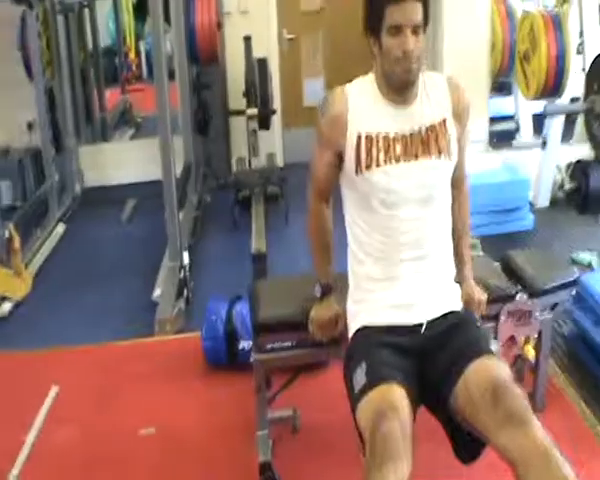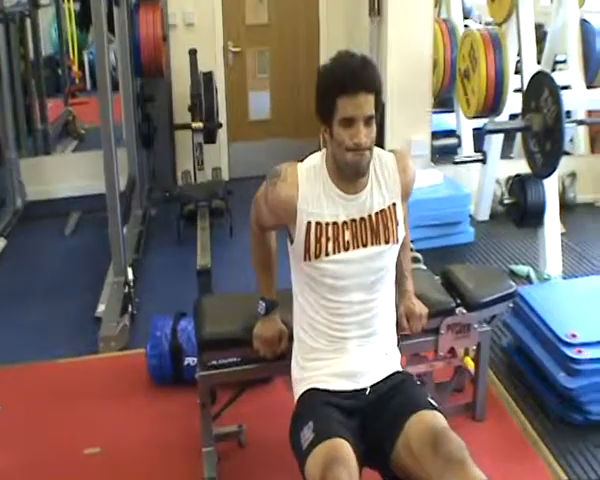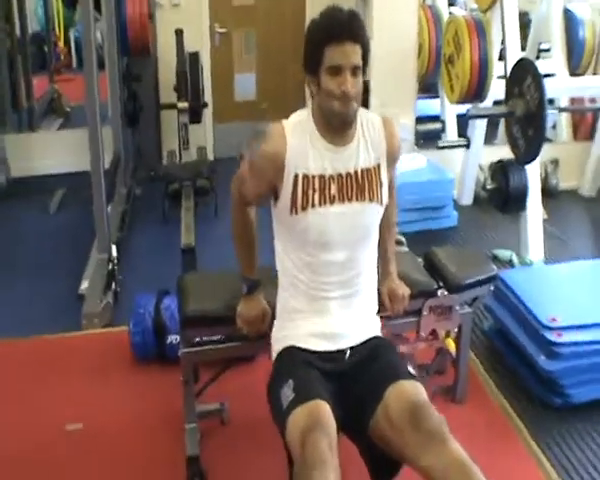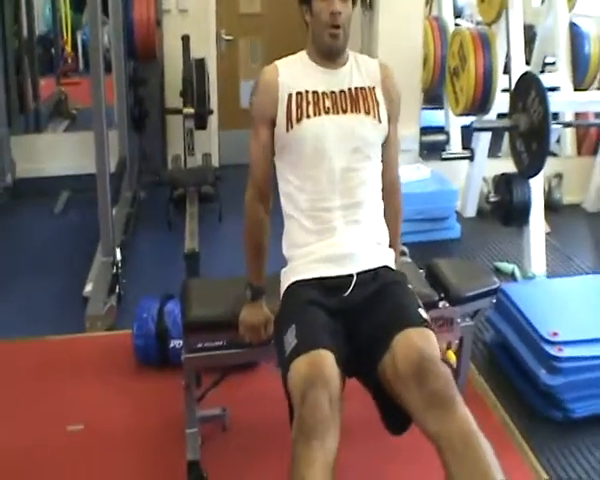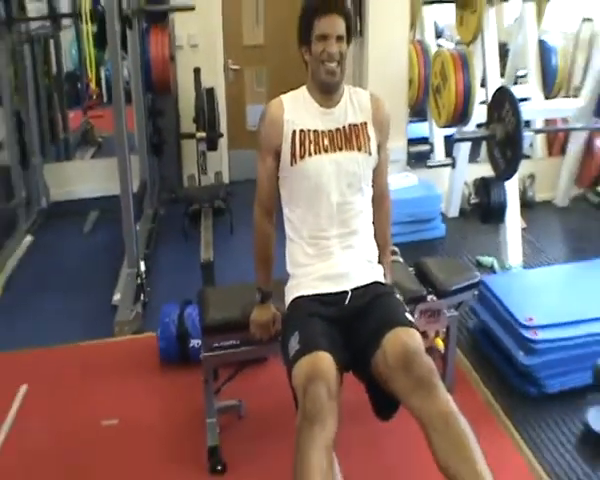
dt=0.5s
person 1, frame 1
left shoulder: (451, 99)
right shoulder: (342, 108)
right elbow: (319, 200)
left wrist: (466, 278)
right wrist: (324, 293)
left hip: (443, 309)
right hip: (378, 318)
left knee: (510, 410)
right knee: (389, 435)
person 1, frame 2
left shoulder: (399, 172)
right shoulder: (290, 188)
right elbow: (259, 224)
right wrist: (267, 310)
left hip: (386, 375)
right hip: (322, 384)
person 1, frame 3
left shoulder: (384, 136)
right shoulder: (277, 145)
right elbow: (242, 202)
right wrist: (250, 289)
left hip: (366, 336)
right hip: (302, 342)
left knee: (430, 433)
person 1, frame 4
left shoulder: (380, 79)
right shoulder: (275, 82)
right elbow: (257, 195)
left wrist: (393, 263)
right wrist: (254, 293)
left hip: (375, 271)
right hip: (309, 277)
left knee: (435, 385)
right knee: (317, 402)
person 1, frame 5
left shoulder: (373, 110)
right shoulder: (279, 116)
right elbow: (265, 212)
left wrist: (387, 272)
right wrist: (264, 298)
left hip: (368, 282)
right hip: (310, 289)
left knee: (420, 372)
right knee: (318, 395)
